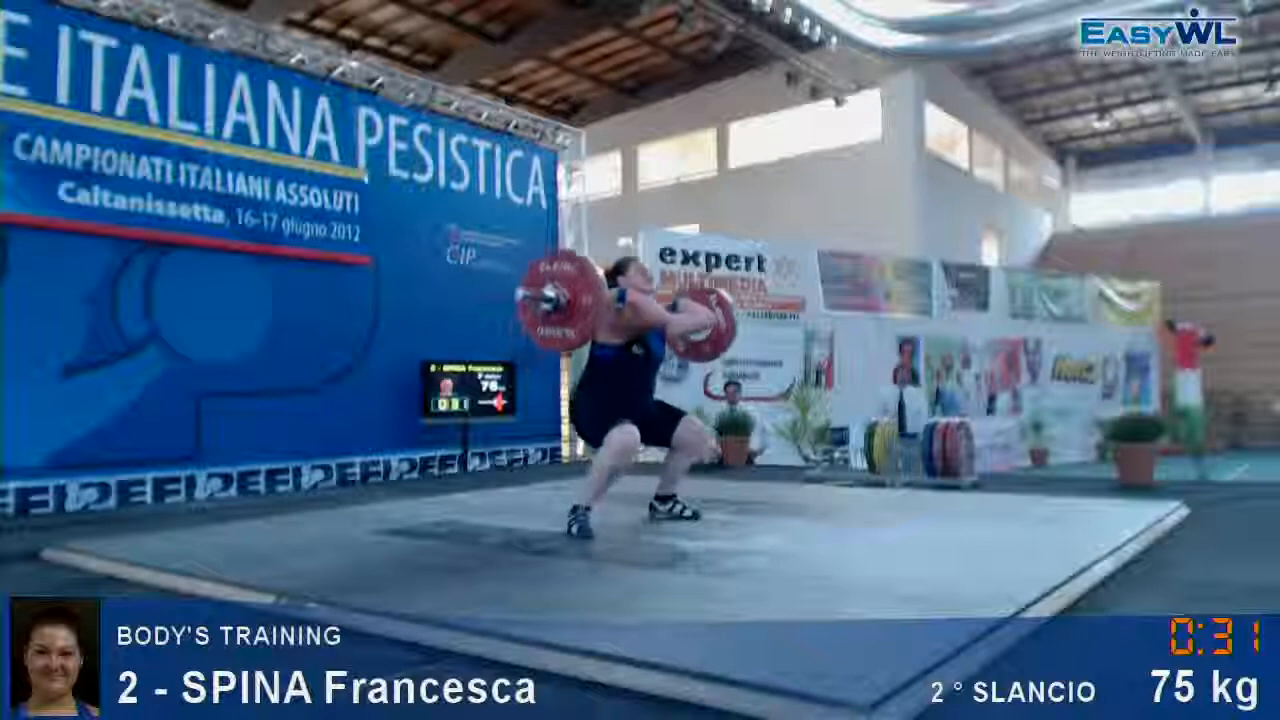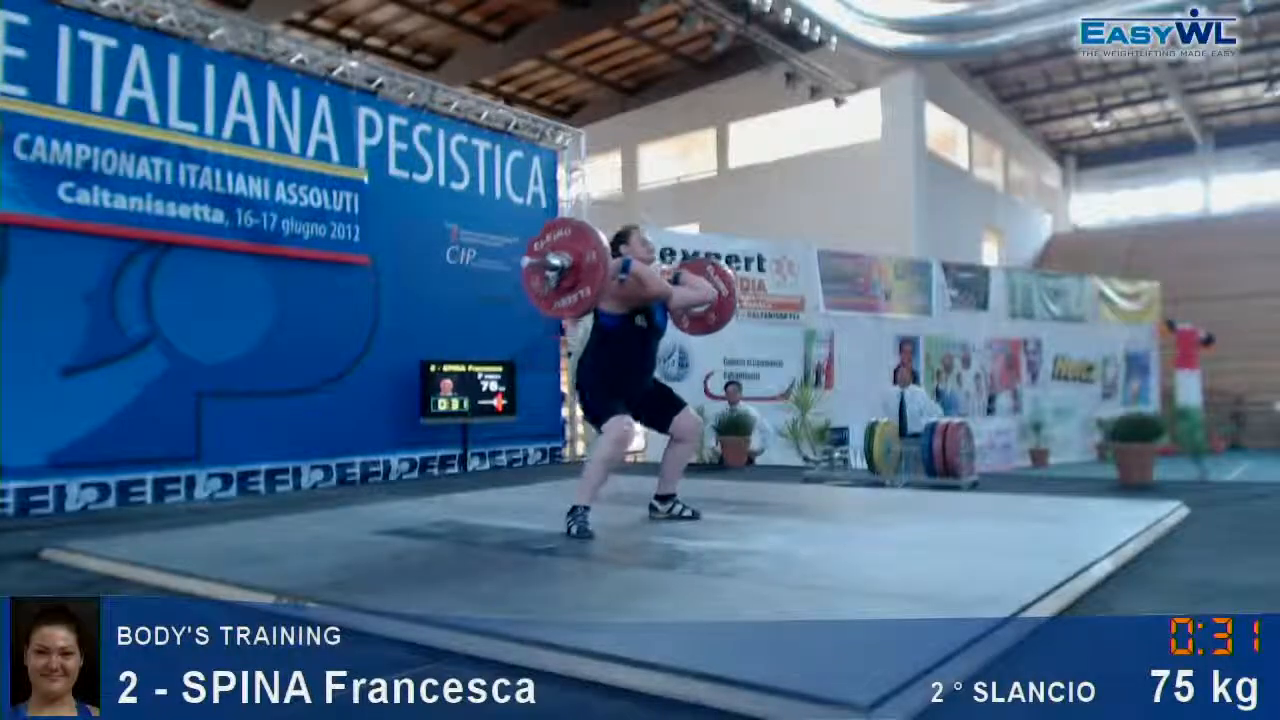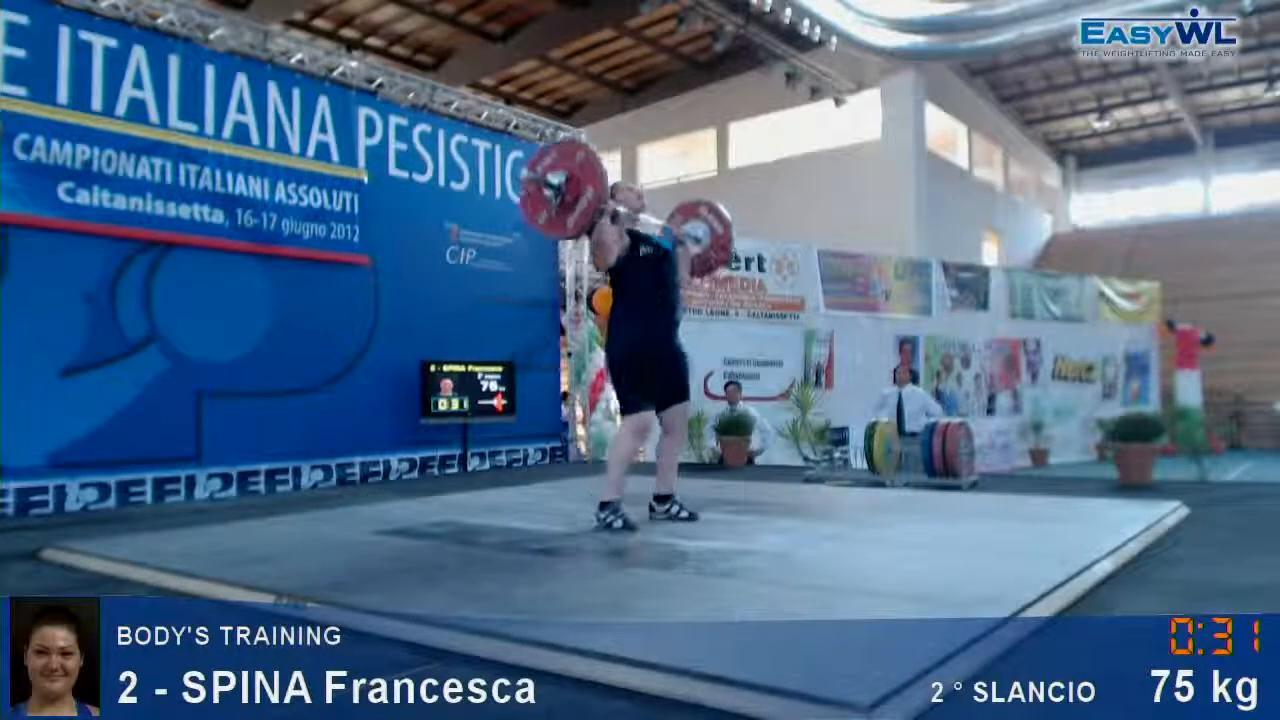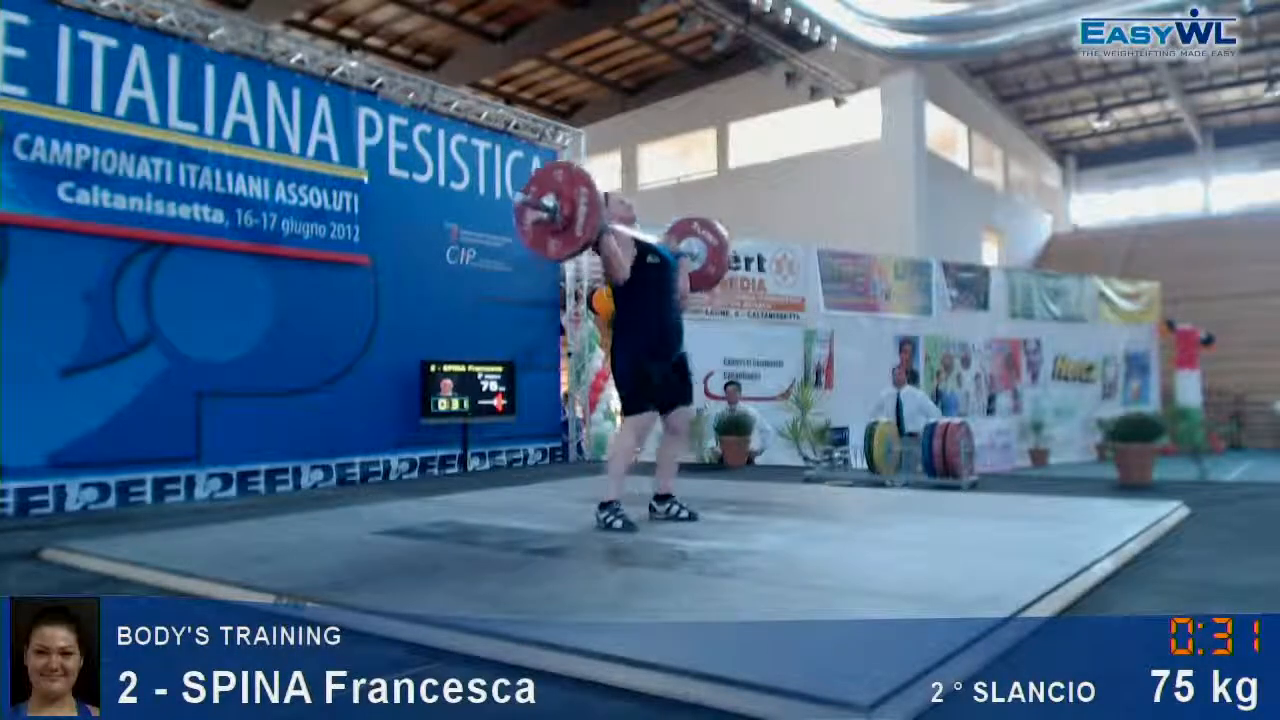
dt=0.5s
person 1, frame 1
left shoulder: (656, 323)
right shoulder: (616, 317)
left elbow: (706, 318)
right elbow: (655, 317)
left wrist: (678, 303)
right wrist: (621, 295)
left hip: (637, 409)
right hip: (595, 409)
left knee: (699, 436)
right knee: (626, 440)
left ankle: (663, 500)
right ankle: (580, 510)
person 1, frame 2
left shoulder: (657, 291)
right shoulder: (620, 286)
left elbow: (708, 294)
right elbow: (659, 289)
left wrist: (681, 275)
right wrist: (626, 266)
left hip: (639, 381)
right hip: (602, 380)
left knee: (689, 426)
right knee: (619, 432)
left ankle: (663, 500)
right ankle: (578, 511)
person 1, frame 3
left shoulder: (655, 239)
right shoulder: (617, 234)
left elbow: (681, 278)
right elbow: (603, 260)
left wrist: (682, 242)
right wrist: (602, 214)
left hip: (666, 343)
right hip: (631, 341)
left knee: (677, 422)
right knee: (639, 423)
left ankle: (663, 500)
right ankle: (608, 505)
person 1, frame 4
left shoulder: (655, 247)
right shoulder: (618, 243)
left elbow: (681, 291)
right elbow: (619, 273)
left wrist: (678, 254)
right wrist: (605, 234)
left hip: (670, 350)
right hip: (636, 349)
left knee: (679, 424)
right knee: (638, 423)
left ankle: (662, 499)
right ankle: (608, 506)
